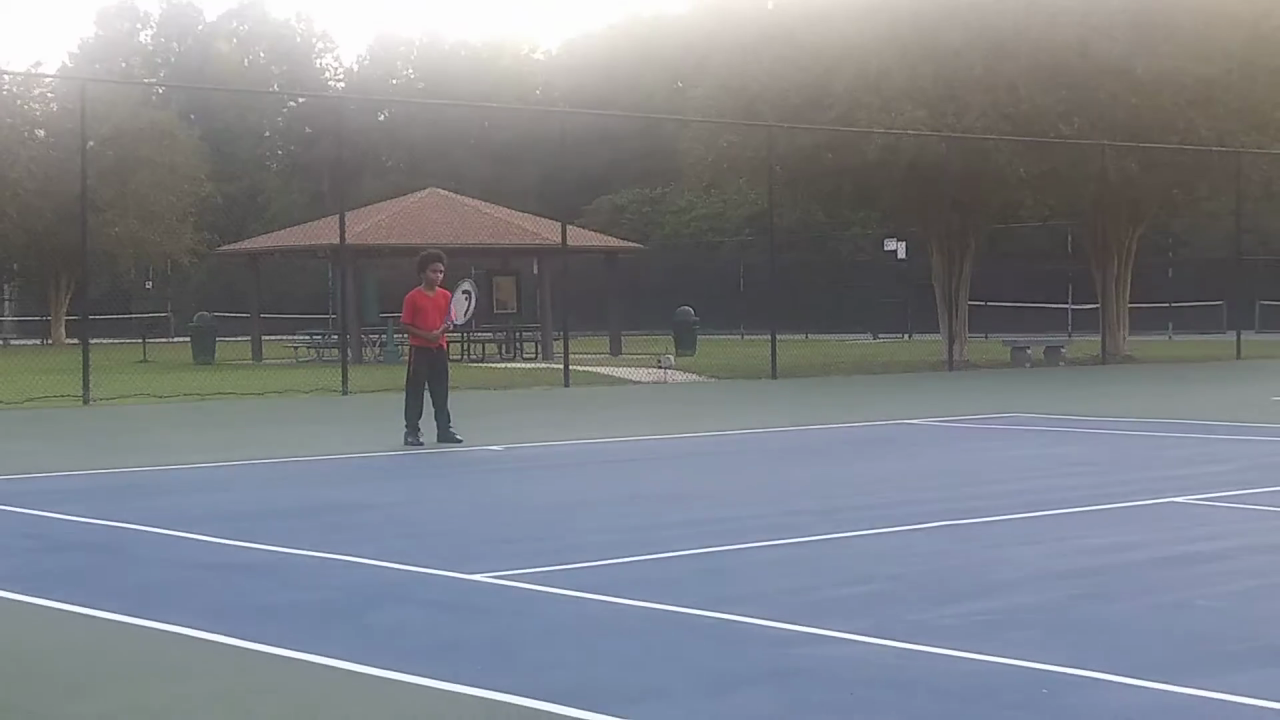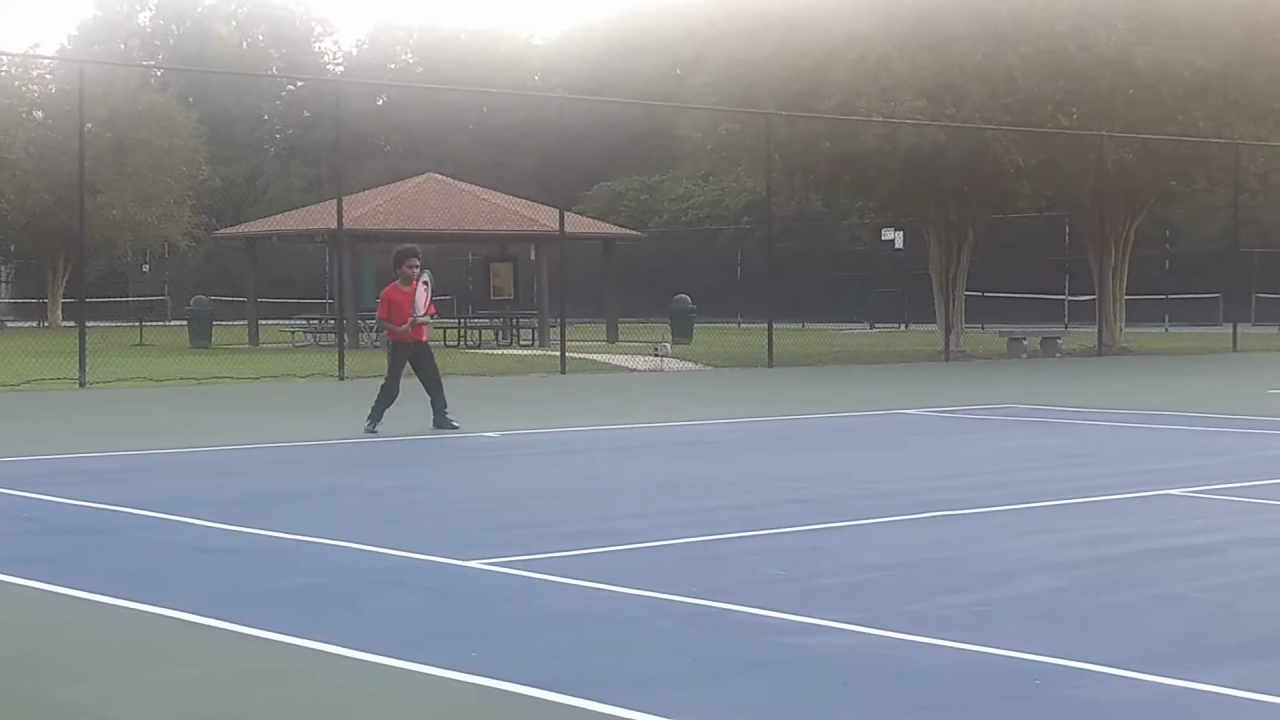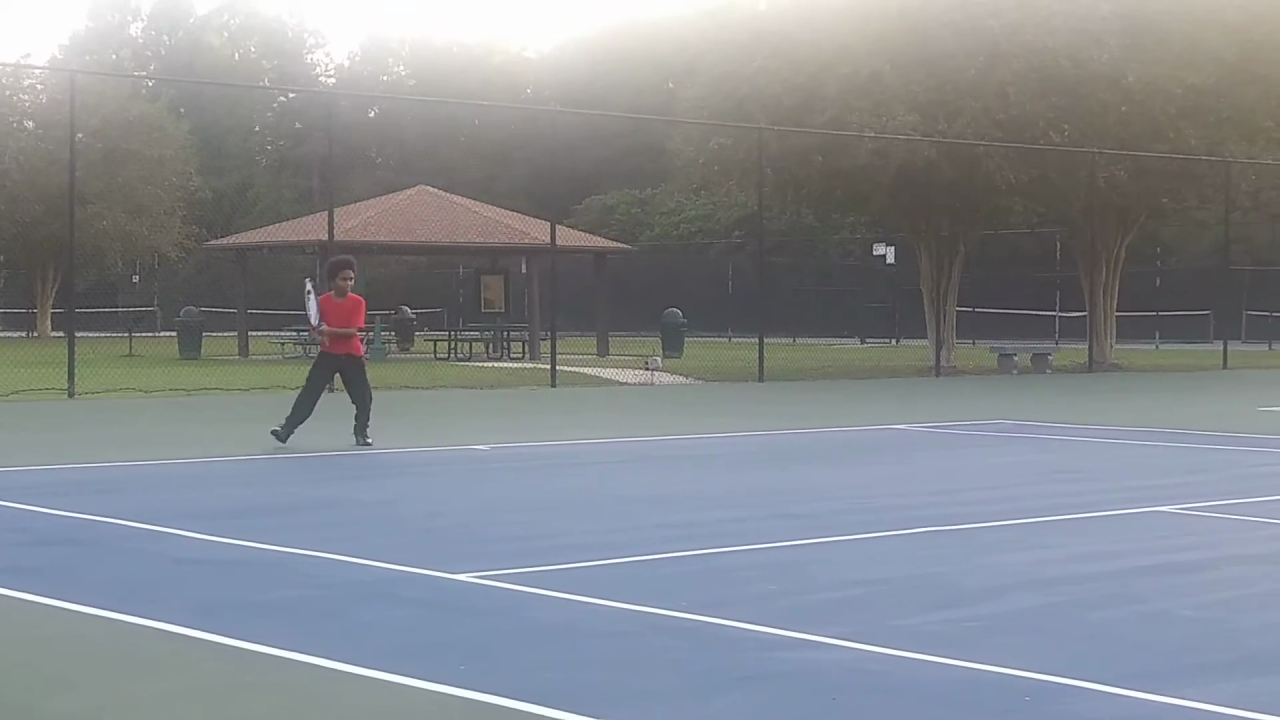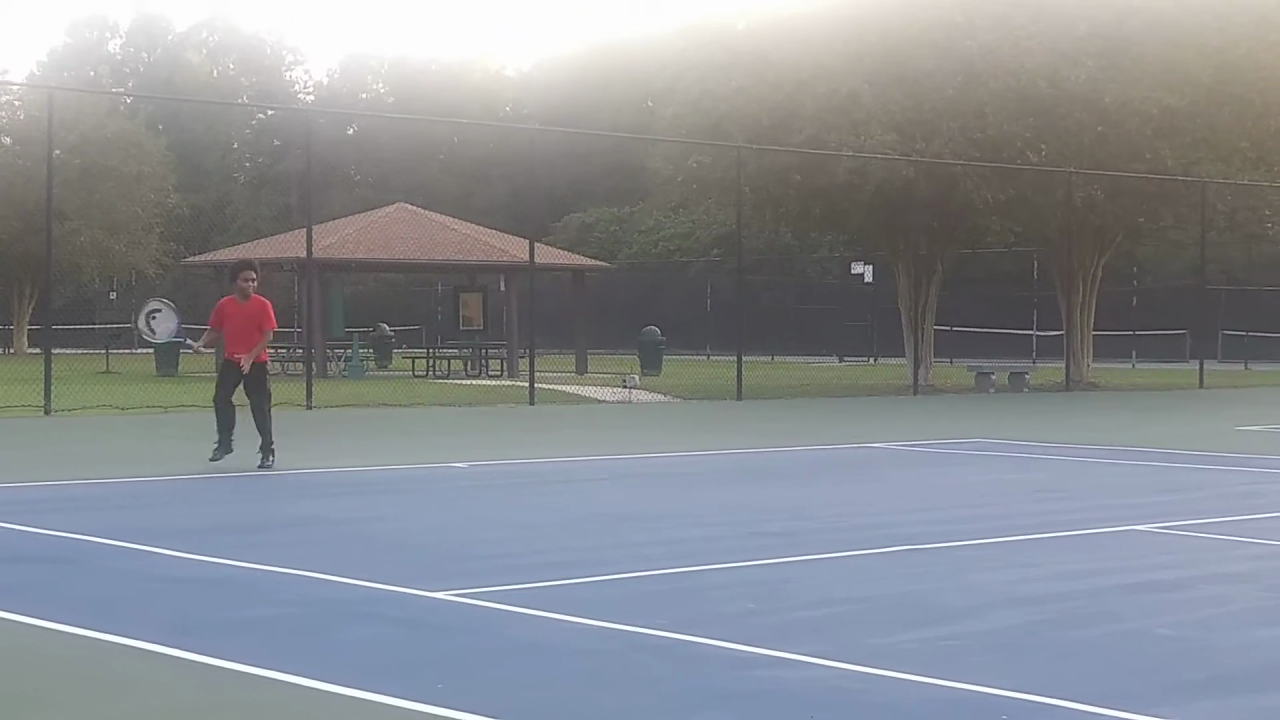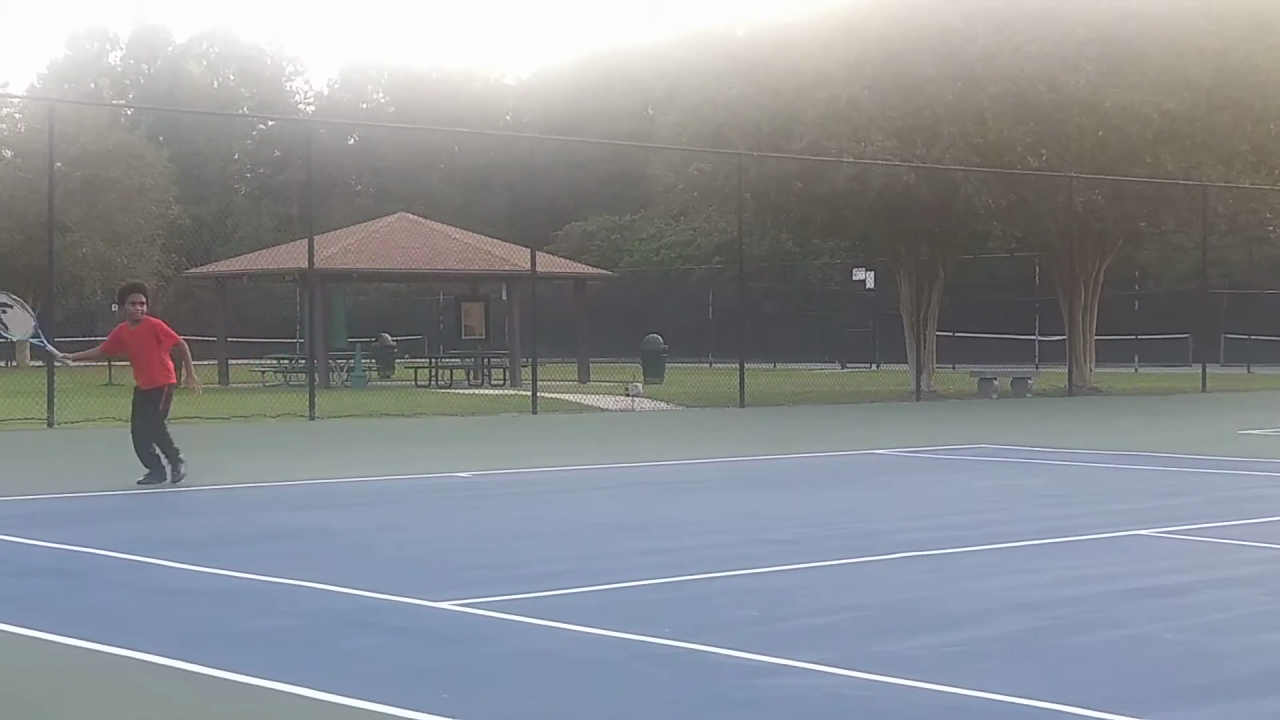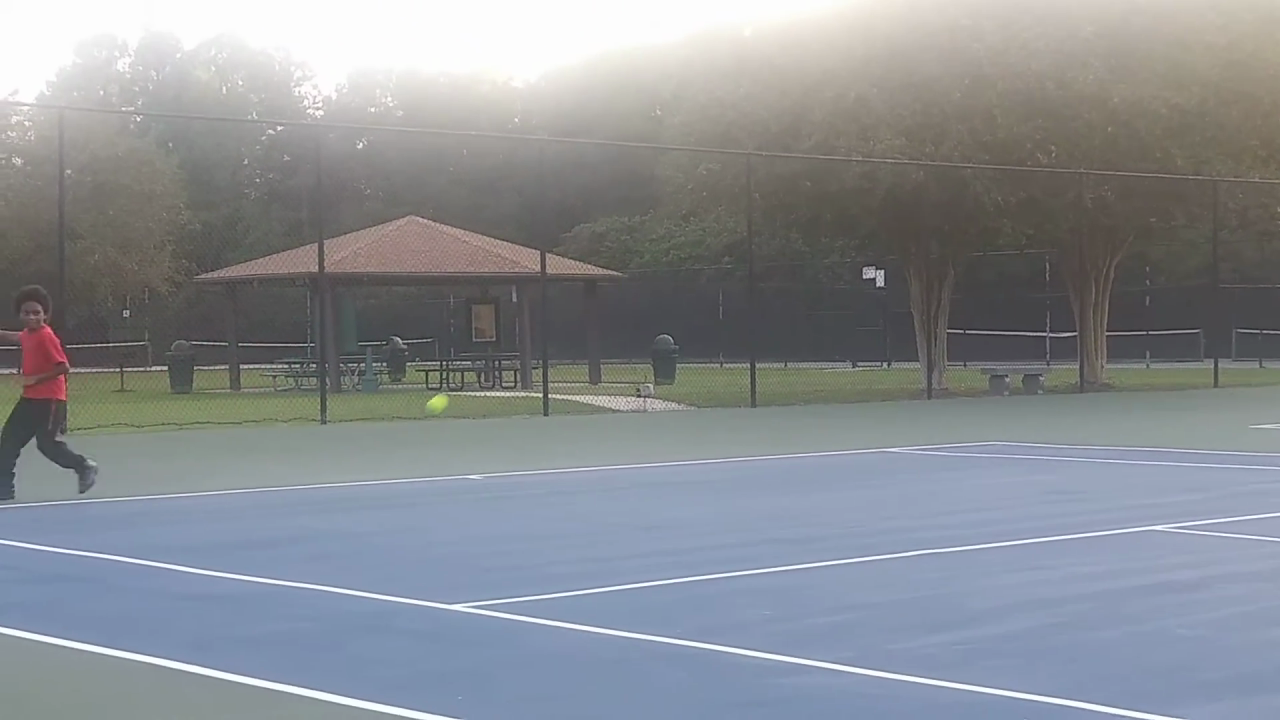
dt=0.5s
person 1, frame 1
left shoulder: (446, 296)
right shoulder: (412, 297)
left elbow: (449, 323)
right elbow: (406, 325)
left wrist: (446, 327)
right wrist: (427, 335)
left hip: (439, 349)
right hip: (420, 349)
left knee: (440, 391)
right knee: (415, 391)
left ankle: (444, 429)
right ankle: (412, 431)
person 1, frame 2
right shoulder: (389, 293)
left elbow: (428, 318)
right elbow: (381, 320)
left wrist: (420, 321)
right wrist: (398, 330)
left hip: (420, 342)
right hip: (398, 343)
left knee: (434, 380)
right knee: (393, 381)
left ankle: (441, 417)
right ankle: (374, 418)
person 1, frame 3
left shoulder: (358, 302)
right shoulder: (322, 302)
left elbow: (354, 331)
right elbow: (315, 327)
left wrist: (330, 331)
right wrist: (319, 336)
left hip: (352, 356)
right hip: (328, 354)
left knee: (363, 396)
right knee: (310, 391)
left ankle: (361, 431)
right ankle: (287, 428)
person 1, frame 4
left shoulder: (263, 305)
right shoulder: (224, 305)
left elbow: (268, 336)
right elbow: (213, 330)
left wrist: (251, 356)
right wrist: (201, 343)
left hip: (256, 363)
right hip: (231, 361)
left knee: (261, 407)
right knee: (221, 399)
left ankle: (267, 451)
right ankle: (224, 442)
person 1, frame 5
left shoulder: (155, 325)
right shoulder: (120, 332)
left elbow: (182, 345)
right elbow: (100, 351)
left wrist: (190, 373)
right wrist: (73, 357)
left hip: (162, 383)
right hip: (142, 386)
left knee: (153, 426)
right knee: (138, 431)
left ankle: (175, 459)
right ankle: (156, 470)
person 1, frame 6
left shoulder: (45, 336)
right shoulder: (27, 333)
left elbow: (63, 367)
left wrist: (33, 379)
left hip: (49, 397)
right hip: (29, 398)
left knee: (48, 444)
left ankle: (84, 467)
